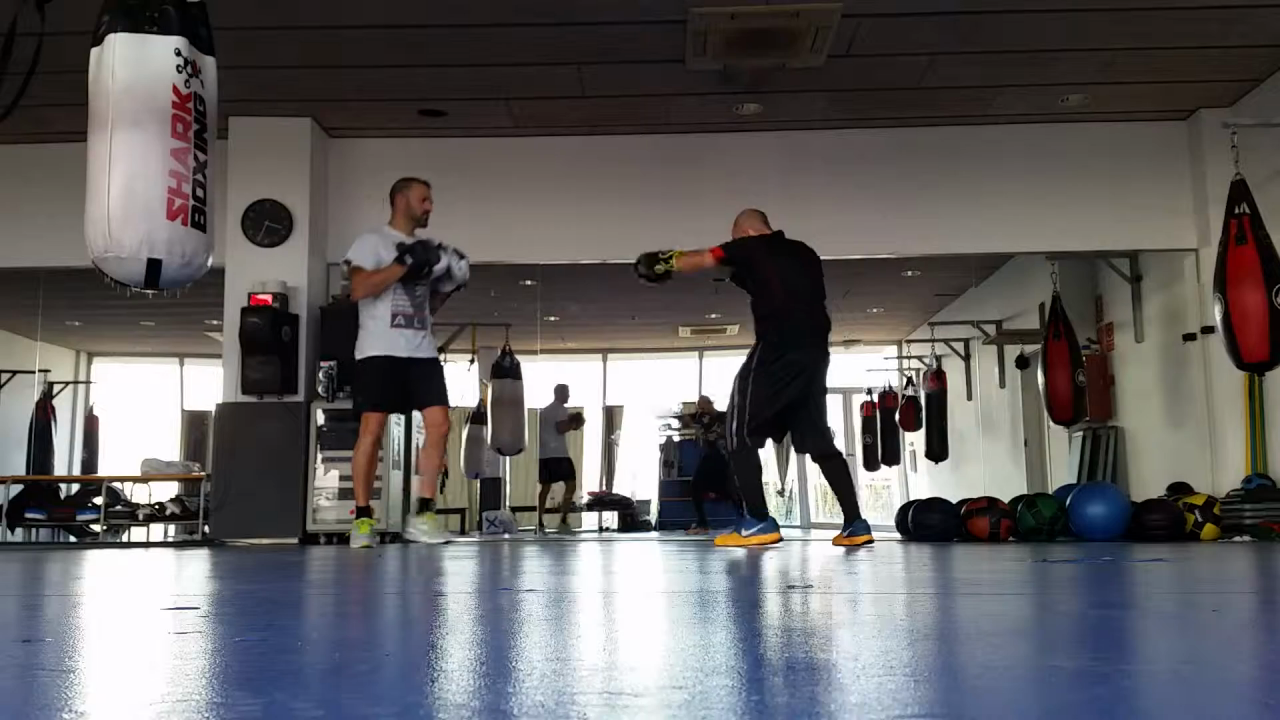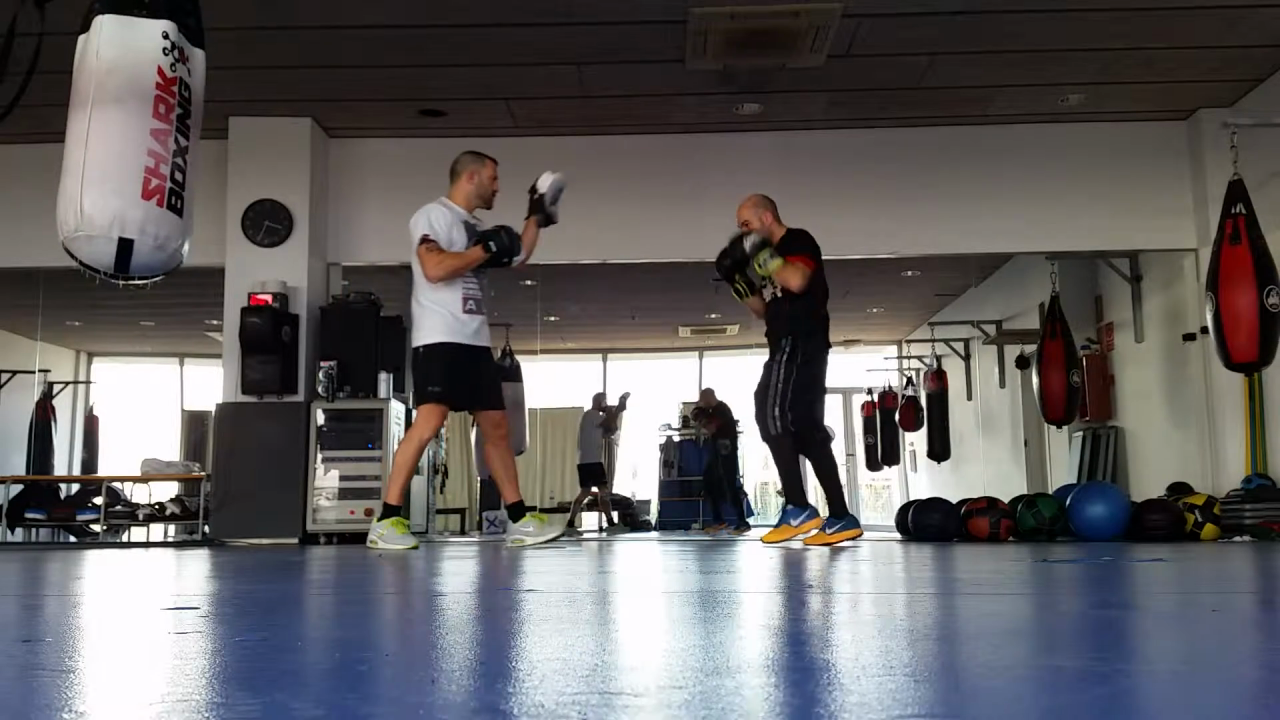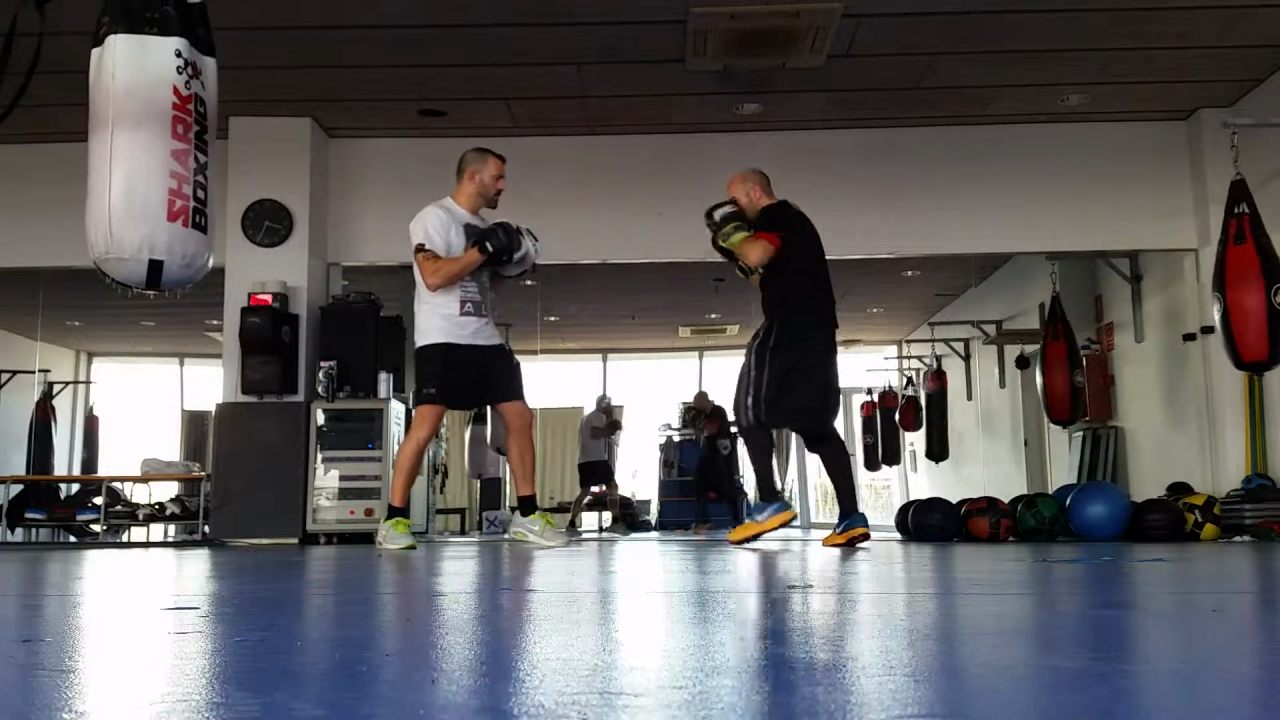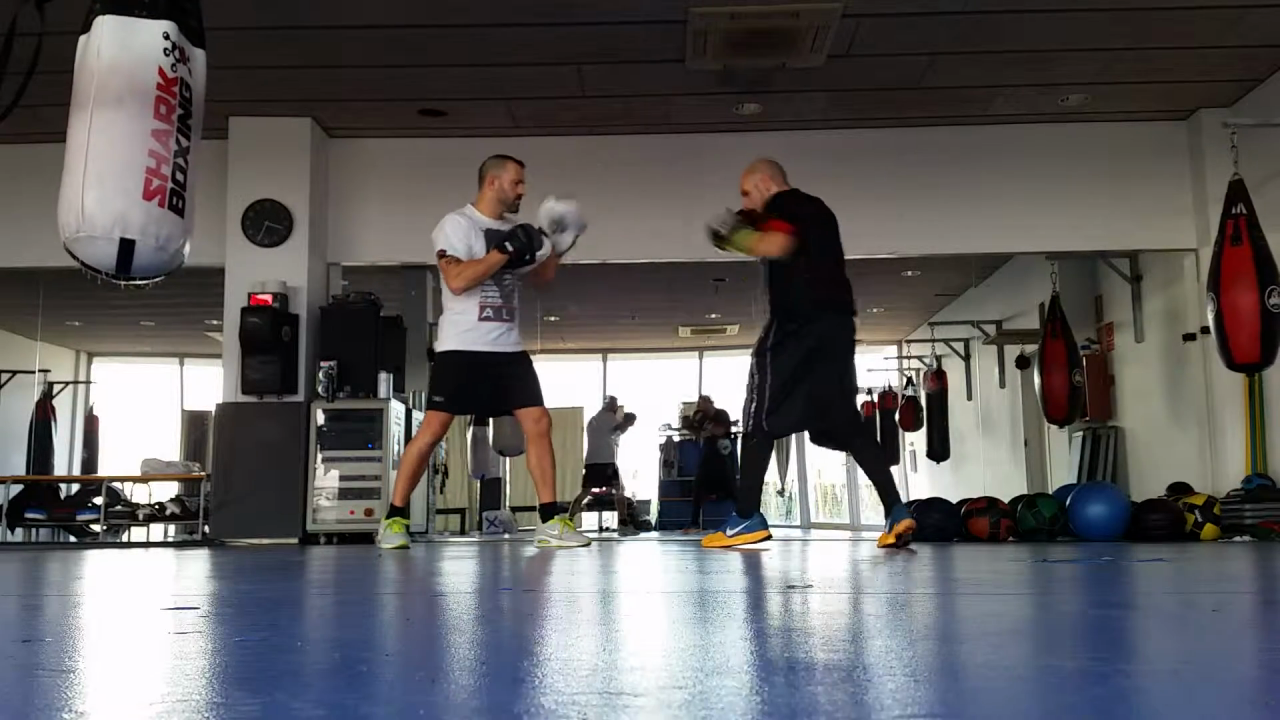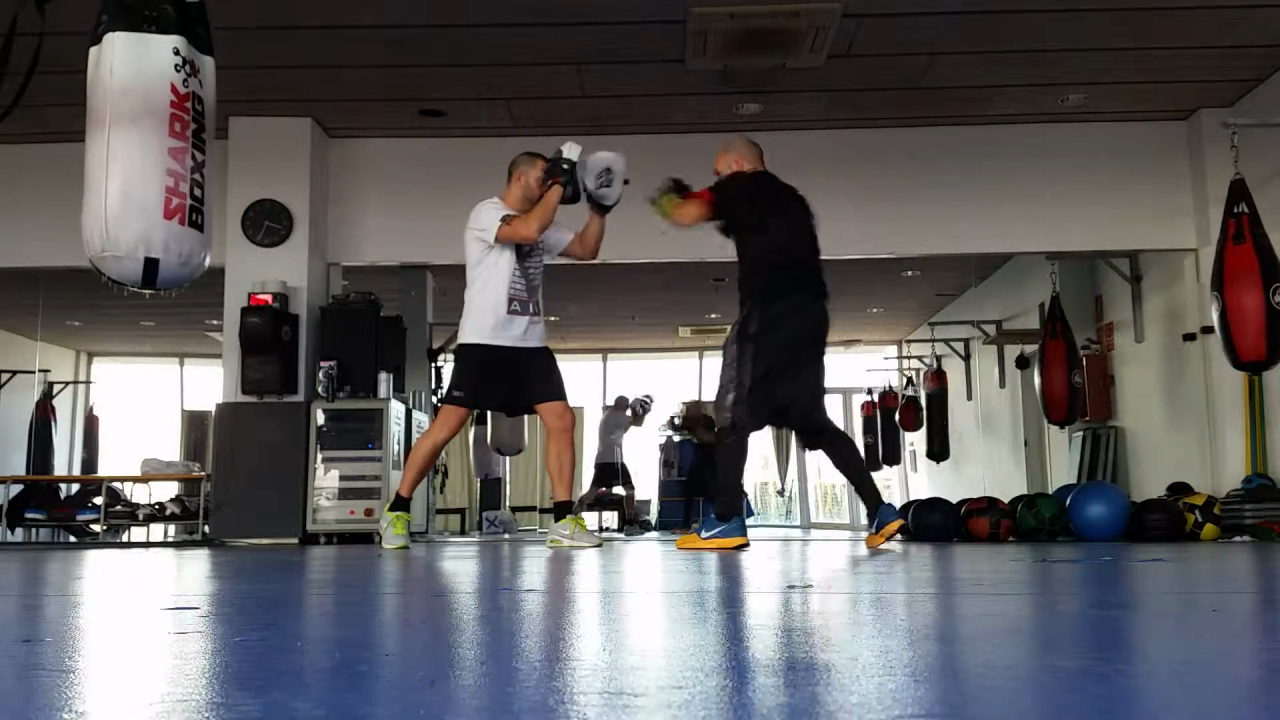
dt=1s
person 1, frame 1
left shoulder: (426, 249)
right shoulder: (372, 241)
right elbow: (359, 289)
left wrist: (448, 286)
right wrist: (404, 264)
left hip: (422, 354)
right hip: (379, 352)
left knee: (439, 424)
right knee: (371, 431)
left ankle: (424, 512)
right ankle: (362, 518)
person 1, frame 2
left shoulder: (474, 226)
right shoulder: (433, 215)
left elbow: (513, 260)
right elbow: (434, 269)
left wrist: (536, 217)
right wrist: (486, 248)
left hip: (476, 342)
right hip: (440, 340)
left knee: (496, 427)
right knee: (427, 424)
left ankle: (520, 519)
right ankle: (387, 520)
person 1, frame 3
left shoulder: (483, 226)
right shoulder: (434, 217)
right elbow: (433, 277)
left wrist: (511, 263)
right wrist: (484, 250)
left hip: (485, 340)
right hip: (441, 340)
left knee: (520, 418)
right knee: (426, 425)
left ankle: (527, 515)
right ankle: (394, 520)
person 1, frame 4
left shoulder: (511, 230)
right shoulder: (456, 224)
left elbow: (541, 276)
right elbow: (458, 281)
left wrist: (556, 246)
right wrist: (505, 250)
left hip: (507, 349)
right hip: (461, 348)
left knee: (539, 424)
right knee: (432, 429)
left ankle: (550, 522)
right ankle: (394, 519)
person 1, frame 5
left shoulder: (541, 225)
right shoulder: (485, 213)
left elbow: (587, 249)
right elbow: (528, 230)
left wrist: (599, 206)
right wrist: (560, 184)
left hip: (530, 345)
right hip: (484, 342)
left knee: (562, 421)
right knee: (448, 424)
left ankle: (564, 522)
right ankle: (397, 511)
person 2, frame 1
left shoulder: (752, 248)
right shoulder: (807, 255)
left elbow: (695, 261)
left wrist: (659, 263)
left hip: (776, 349)
right hip: (814, 351)
left knee: (740, 432)
right knee: (818, 439)
left ankle: (759, 522)
right ankle: (855, 523)
person 2, frame 2
left shoulder: (797, 240)
right shoulder: (773, 255)
left elbow: (796, 281)
right elbow: (764, 310)
left wrist: (760, 254)
right wrist: (738, 281)
left hip: (800, 346)
right hip: (790, 348)
left knee: (773, 415)
right knee: (807, 432)
left ankle: (798, 508)
right ankle: (841, 518)
person 2, frame 3
left shoulder: (775, 213)
right shoulder: (793, 220)
left elbow: (759, 255)
left wrist: (731, 231)
right wrist: (737, 254)
left hip: (787, 326)
right hip: (817, 330)
left knee: (751, 410)
right knee: (819, 423)
left ankle: (769, 501)
right ankle: (851, 517)
person 2, frame 4
left shoulder: (782, 204)
right shoulder: (817, 210)
left elbow: (775, 248)
left wrist: (737, 234)
right wrist: (755, 235)
left hip: (796, 324)
right hip: (836, 322)
left knee: (760, 417)
right knee: (845, 423)
left ankle: (747, 518)
right ankle: (897, 512)
person 2, frame 5
left shoulder: (745, 187)
right shoulder: (791, 199)
left elbow: (686, 215)
left wrist: (667, 195)
left hip: (771, 312)
right hip: (806, 311)
left knee: (735, 412)
right knee: (811, 421)
left ankle: (728, 521)
right ankle: (880, 512)
